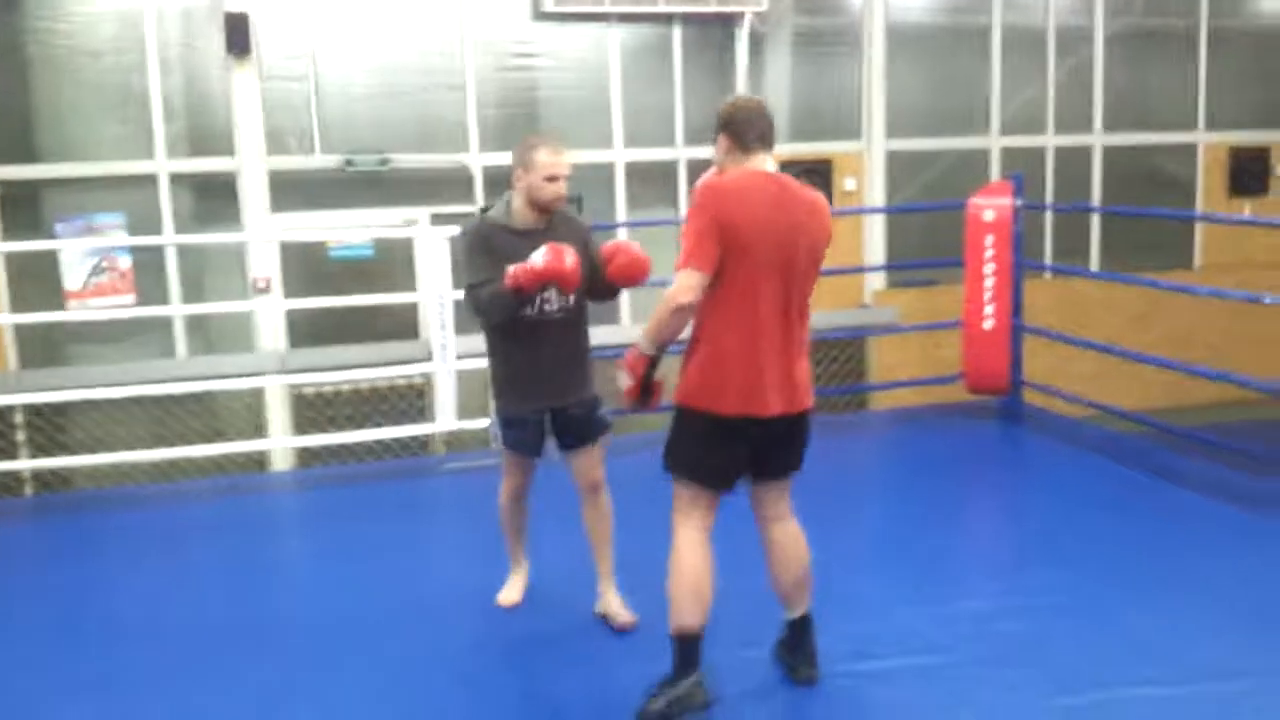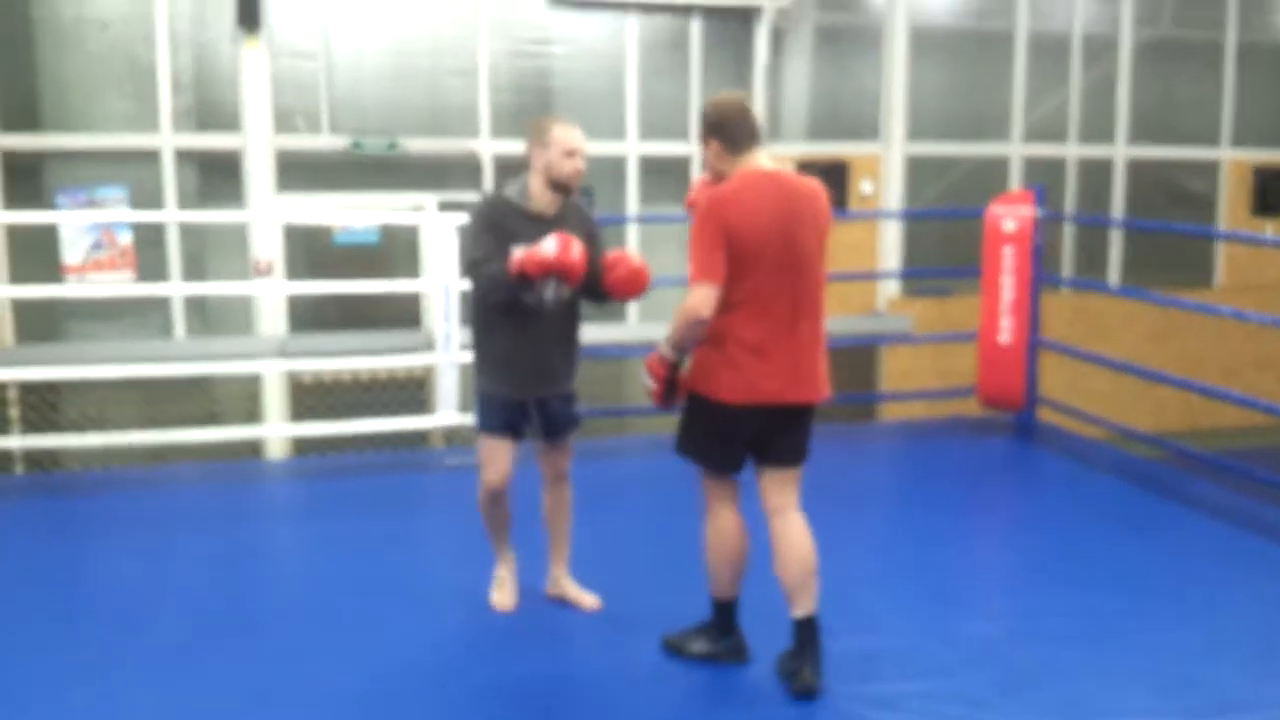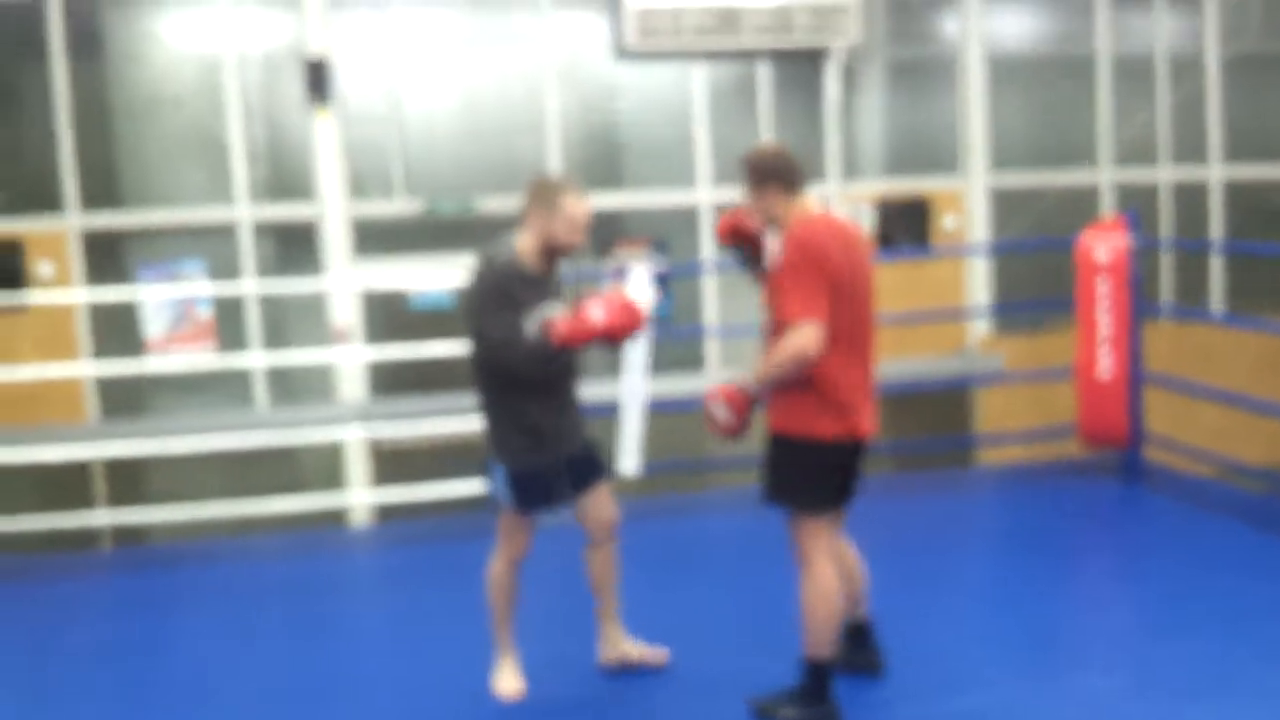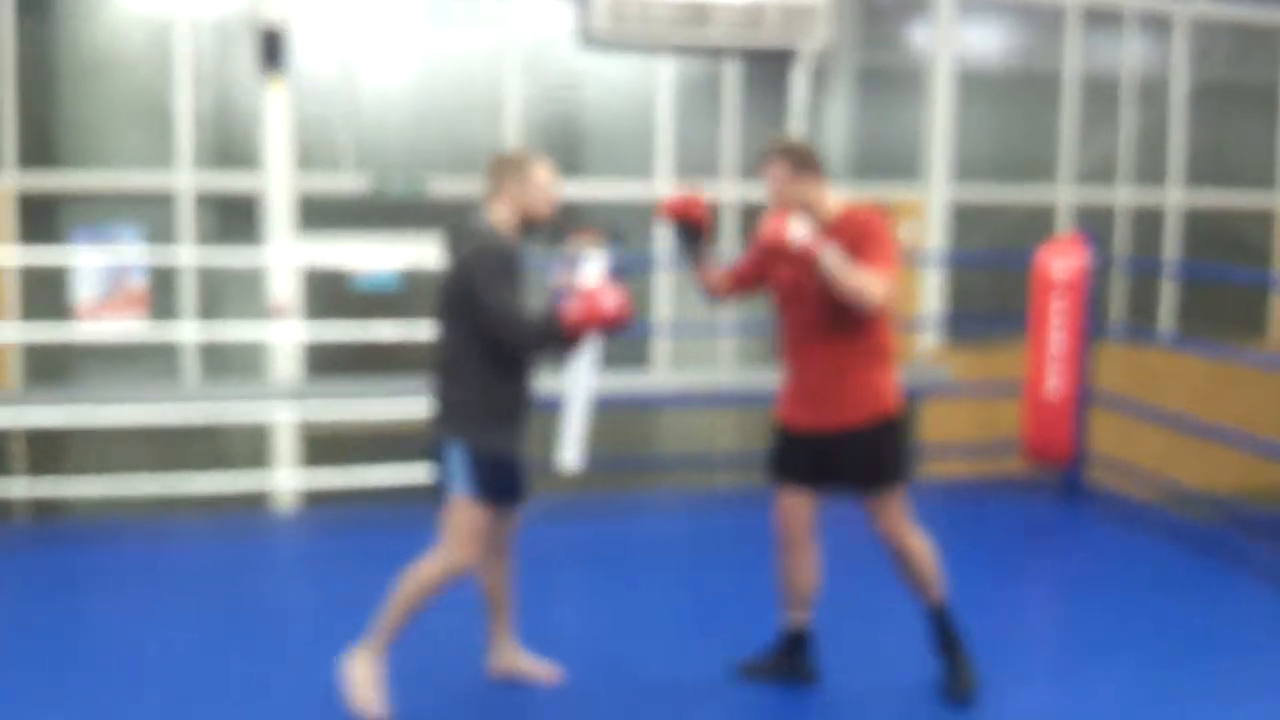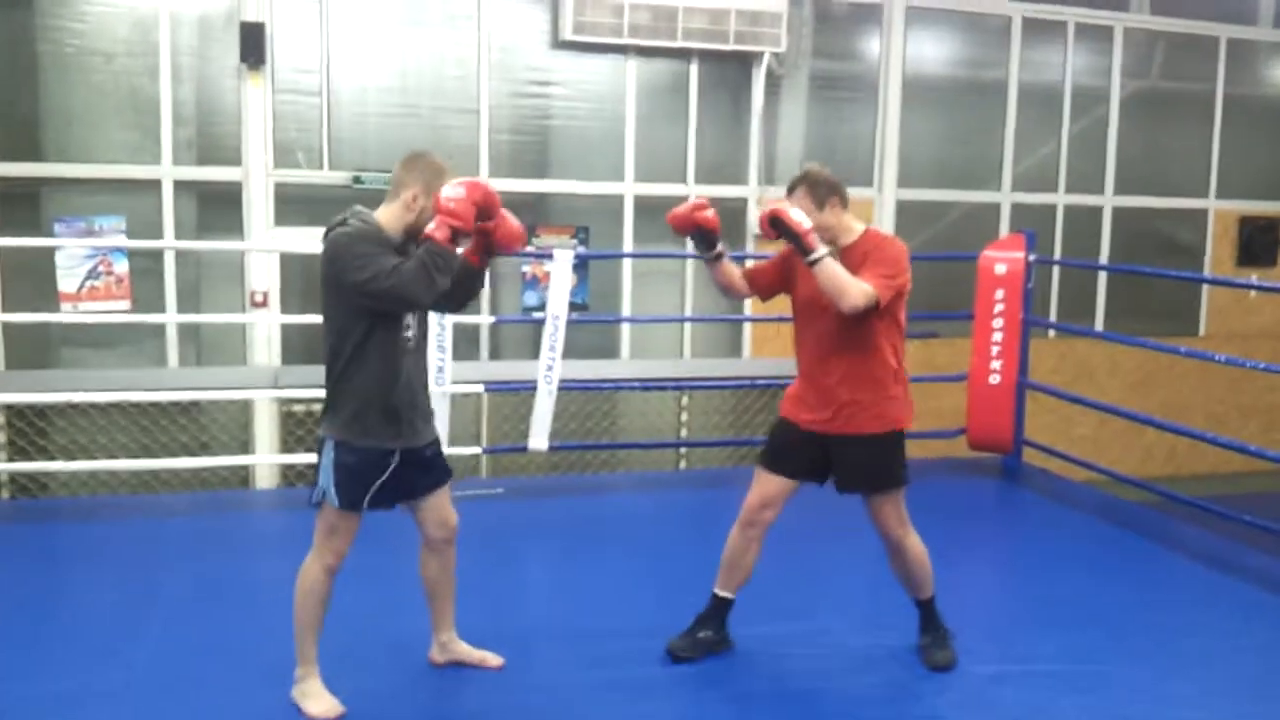
dt=0.7s
person 1, frame 1
left shoulder: (716, 196)
right shoulder: (815, 207)
left elbow: (684, 296)
left wrist: (643, 352)
left hip: (716, 390)
right hip: (786, 391)
left knee: (692, 526)
right knee: (777, 515)
right ankle: (801, 645)
person 1, frame 2
left shoulder: (717, 204)
right shoulder: (813, 194)
left elbow: (699, 306)
left wrist: (668, 355)
left hip: (729, 380)
right hip: (797, 380)
left knee: (722, 503)
right knee: (784, 506)
left ankle: (724, 630)
right ankle: (806, 647)
person 1, frame 3
left shoulder: (801, 244)
right shoulder: (845, 235)
left elbow: (805, 341)
left wrist: (746, 392)
right wrist: (755, 256)
left hip: (810, 420)
right hip: (846, 412)
left knee: (813, 552)
right knee: (830, 533)
right ankle: (861, 644)
person 1, frame 4
left shoulder: (867, 226)
right shoulder: (778, 239)
left elbow: (875, 298)
right elbow: (721, 288)
left wrist: (817, 250)
right wrist: (697, 246)
left hip: (865, 410)
right hip: (802, 413)
left knee: (894, 530)
right knee: (792, 527)
left ankle: (949, 644)
right ankle: (796, 649)
person 1, frame 5
left shoulder: (887, 252)
right shoulder: (798, 256)
left elbow: (851, 300)
right elbow: (740, 287)
left wrist: (808, 243)
right wrist: (711, 248)
left hip: (871, 419)
right hip: (806, 412)
left knee: (894, 530)
right knee: (755, 513)
left ankle: (932, 626)
right ankle: (712, 624)
person 2, frame 1
left shoulder: (572, 227)
right shoulder: (484, 235)
left elbow: (597, 288)
right elbow: (484, 305)
left wrist: (622, 273)
right wrist: (520, 279)
left hip: (576, 382)
right hip: (519, 387)
left knee: (593, 483)
right knee: (515, 486)
left ankle: (607, 592)
right ankle: (518, 568)
person 2, frame 2
left shoulder: (580, 220)
right shoulder: (494, 213)
left elbow: (594, 286)
right elbow: (485, 284)
left wrist: (619, 279)
right wrist: (525, 265)
left hip: (555, 373)
right hip: (501, 372)
left knee: (558, 474)
right knee: (495, 479)
left ankle: (560, 576)
right ankle: (504, 561)
person 2, frame 3
left shoulder: (546, 271)
right shoulder: (492, 283)
right elbow: (513, 358)
left wrist: (599, 324)
right wrist: (570, 330)
left hip: (565, 428)
right hip: (521, 439)
left knee: (605, 524)
right knee: (512, 550)
left ankle: (613, 640)
right ankle: (505, 657)
person 2, frame 4
left shoulder: (494, 250)
right shoulder: (486, 252)
right elbow: (514, 331)
left wrist: (564, 322)
right wrist: (580, 314)
left hip: (494, 426)
right hip: (472, 429)
left knee: (500, 540)
right knee: (458, 552)
left ankle: (504, 651)
right ankle: (367, 654)
person 2, frame 5
left shoulder: (405, 246)
right shoulder: (348, 245)
left elbow: (449, 296)
right elbow: (412, 289)
left wrist: (481, 249)
right wrist: (446, 230)
left hip: (411, 425)
right hip: (356, 431)
left knee: (443, 531)
right knee: (329, 553)
left ankle: (445, 641)
